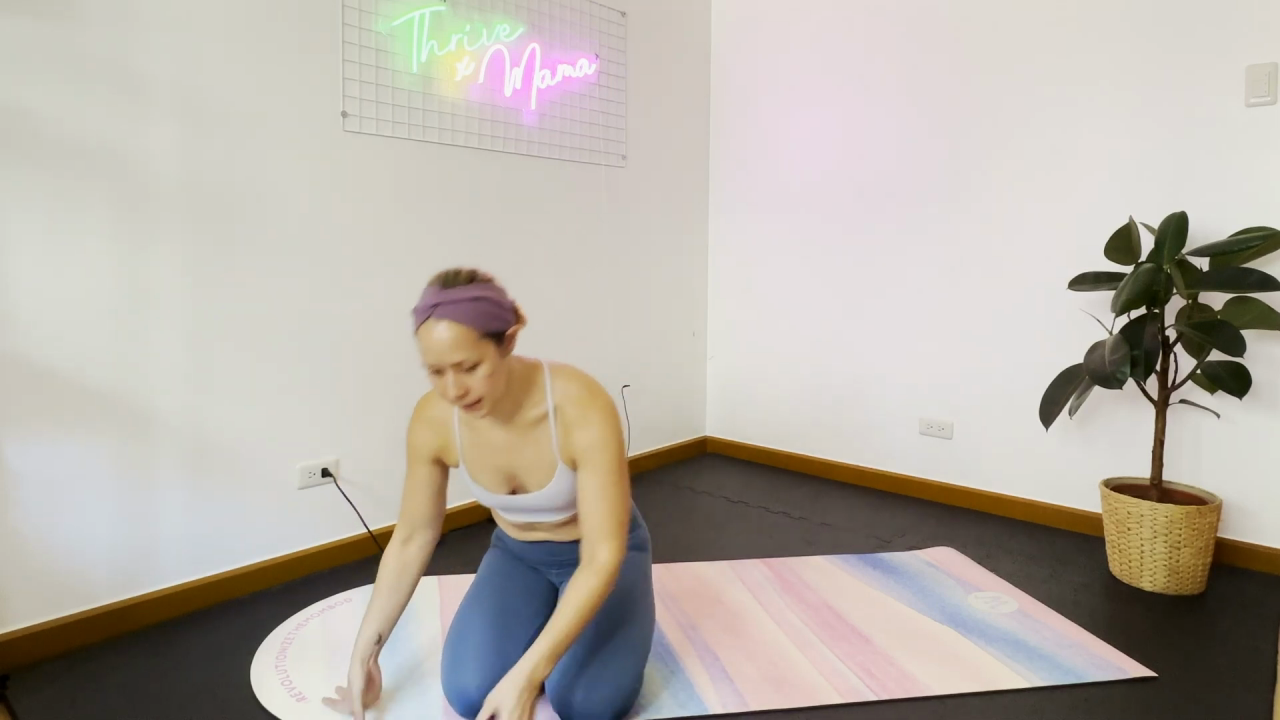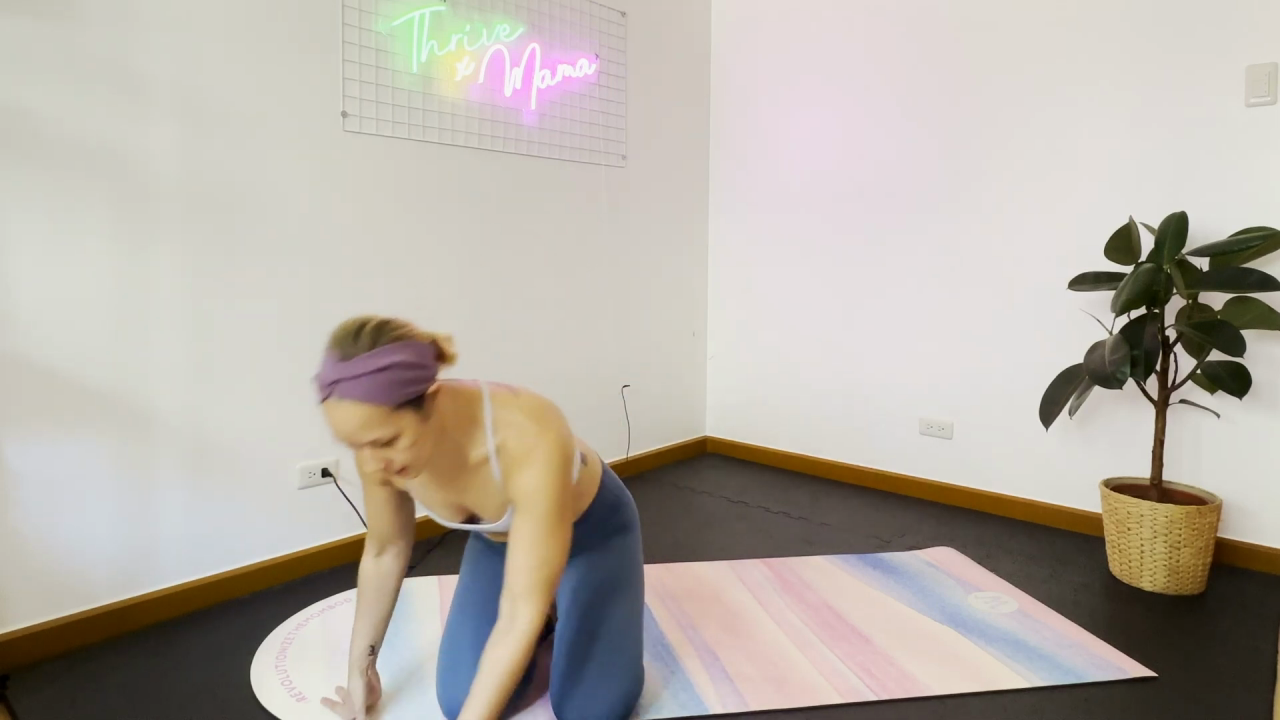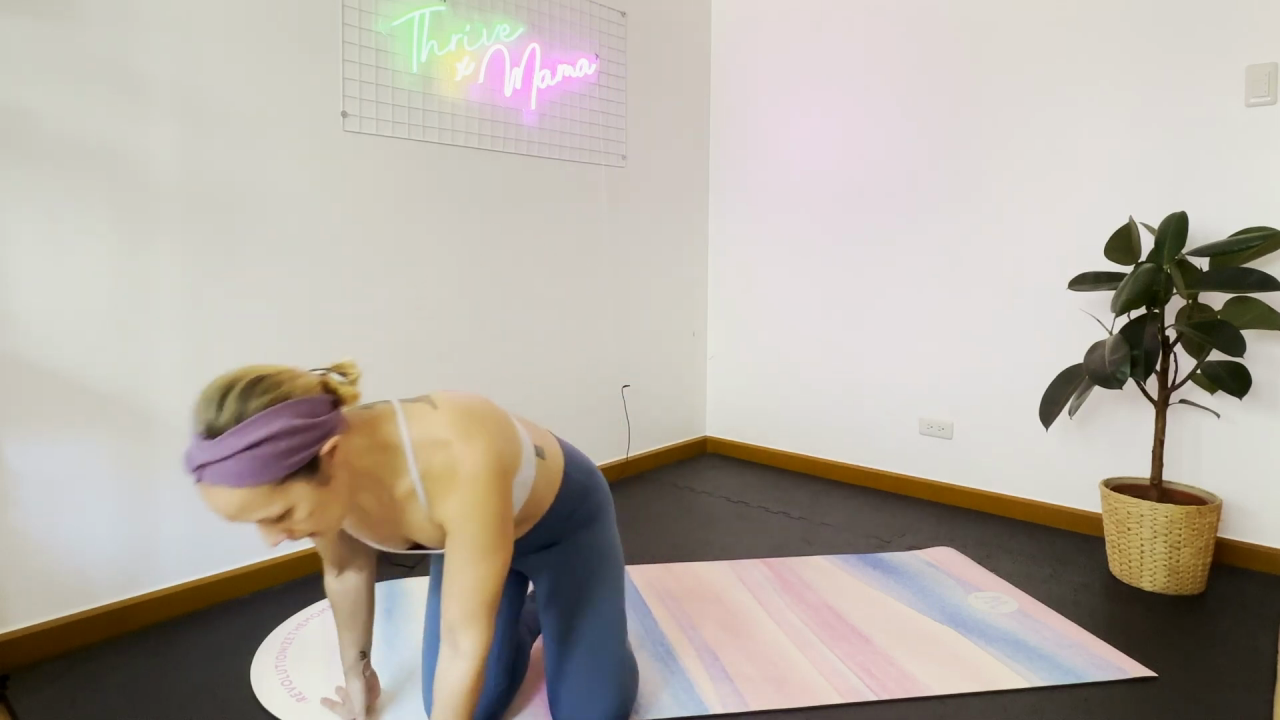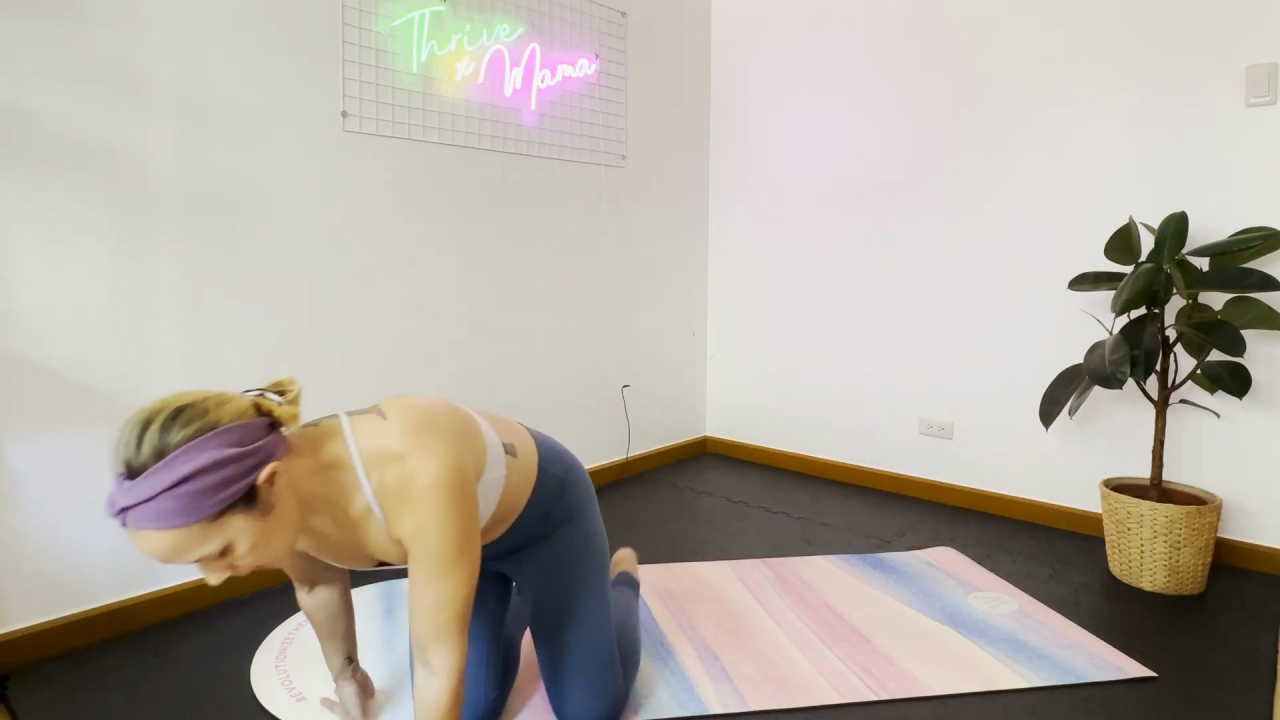
dt=0.2s
person 1, frame 1
left shoulder: (583, 406)
right shoulder: (433, 420)
left elbow: (605, 554)
right elbow: (412, 538)
left wrist: (527, 676)
right wrist: (364, 654)
left hip: (597, 560)
right hip: (516, 554)
right ankle: (543, 621)
person 1, frame 2
left shoulder: (530, 440)
right shoulder: (380, 451)
left elbow: (522, 613)
right elbow: (383, 553)
right wrist: (359, 669)
left hip: (594, 533)
right hip: (497, 543)
left ankle: (574, 616)
right ankle: (550, 619)
person 1, frame 3
left shoulder: (459, 457)
right shoulder: (312, 471)
left elbow: (466, 643)
right elbow: (347, 571)
right wrist: (357, 673)
left hip: (566, 521)
right ankle: (529, 613)
person 1, frame 4
left shoulder: (416, 472)
right shoulder: (271, 496)
left elbow: (438, 663)
right elbow: (320, 585)
left hip: (546, 511)
right hip: (461, 529)
left ankle: (618, 578)
right ankle: (525, 606)
